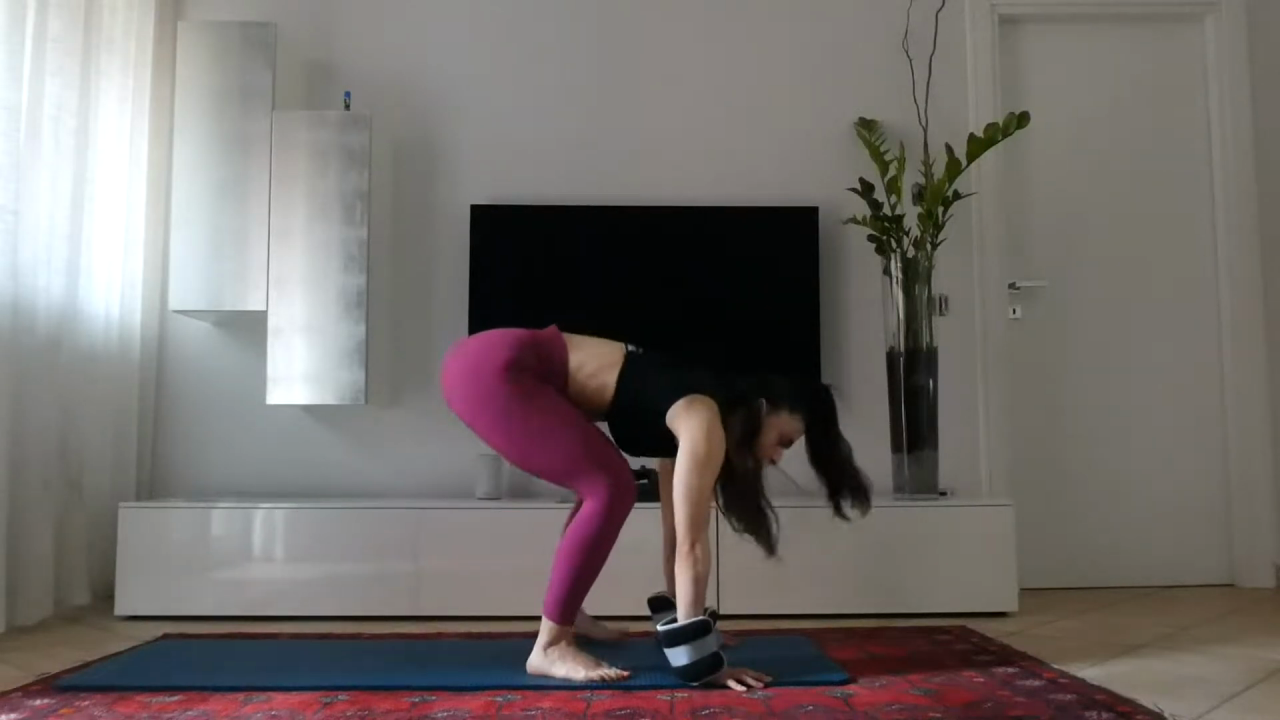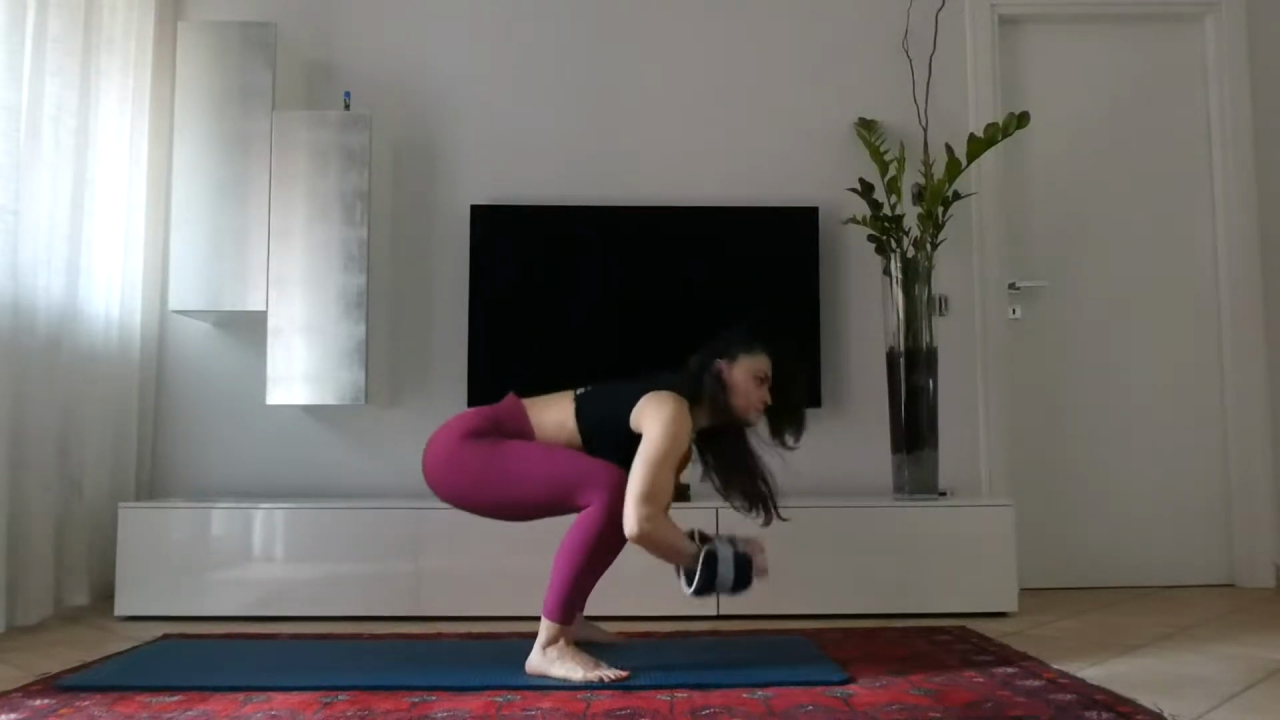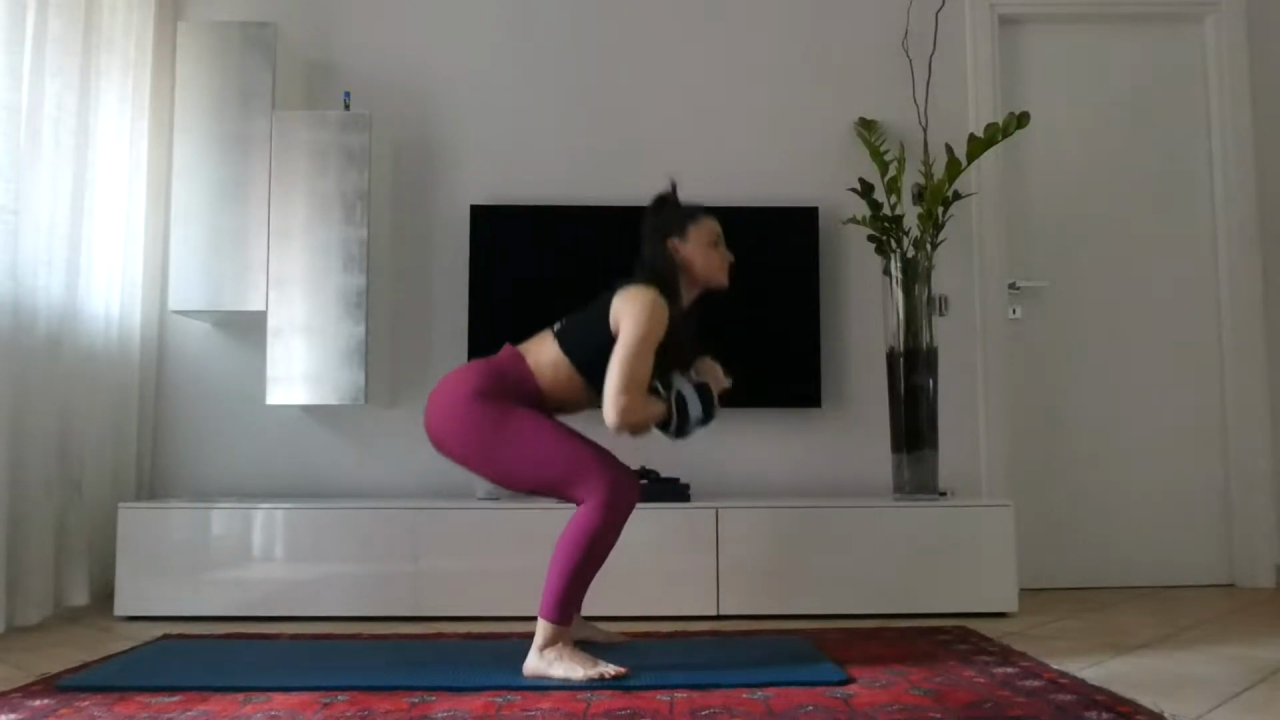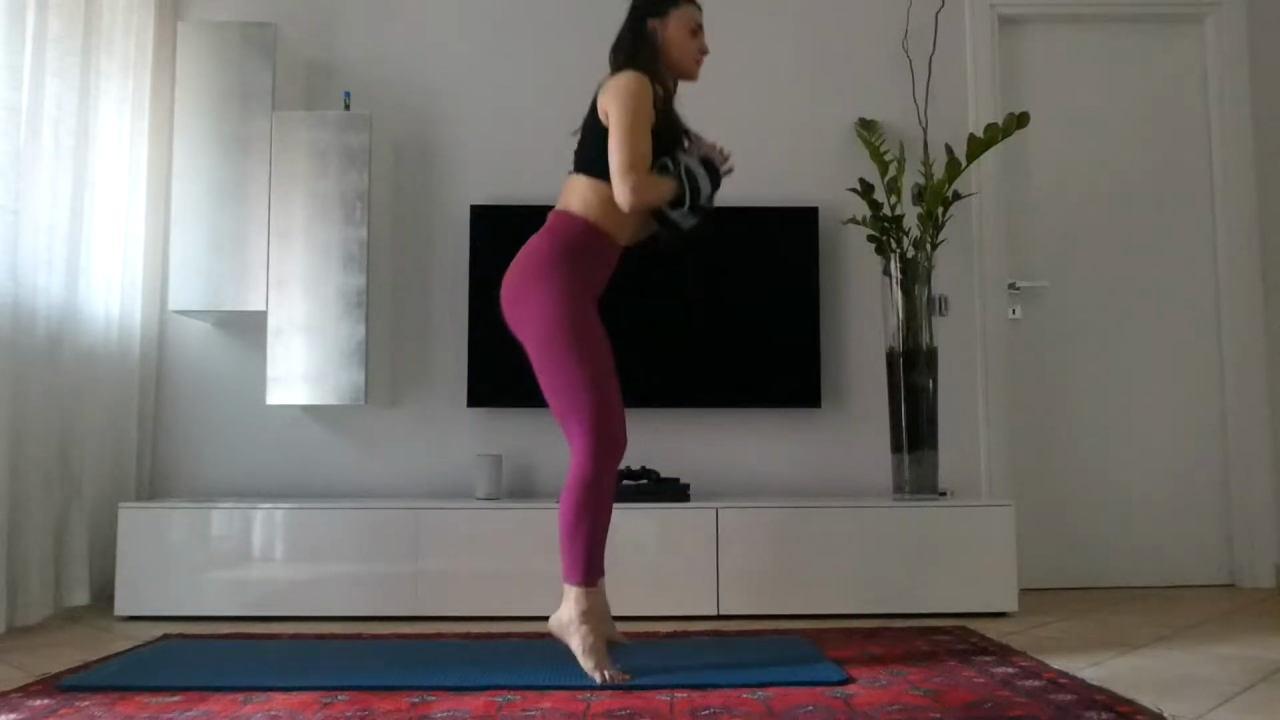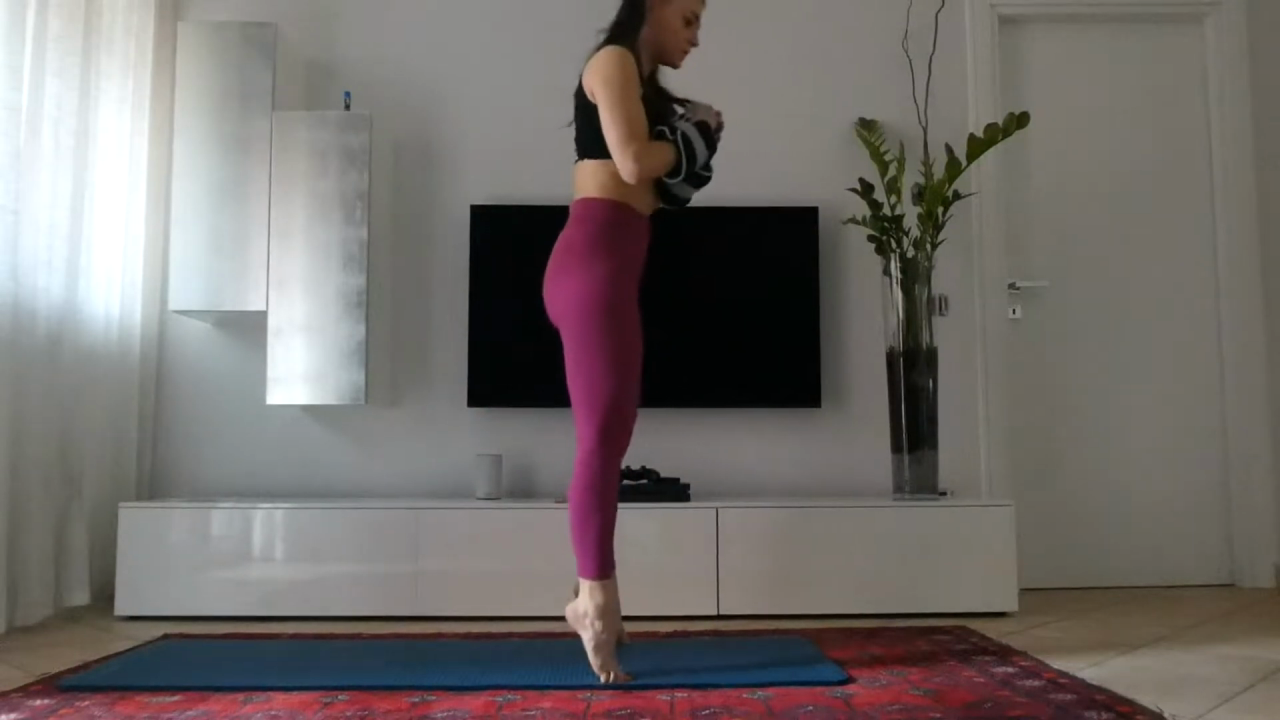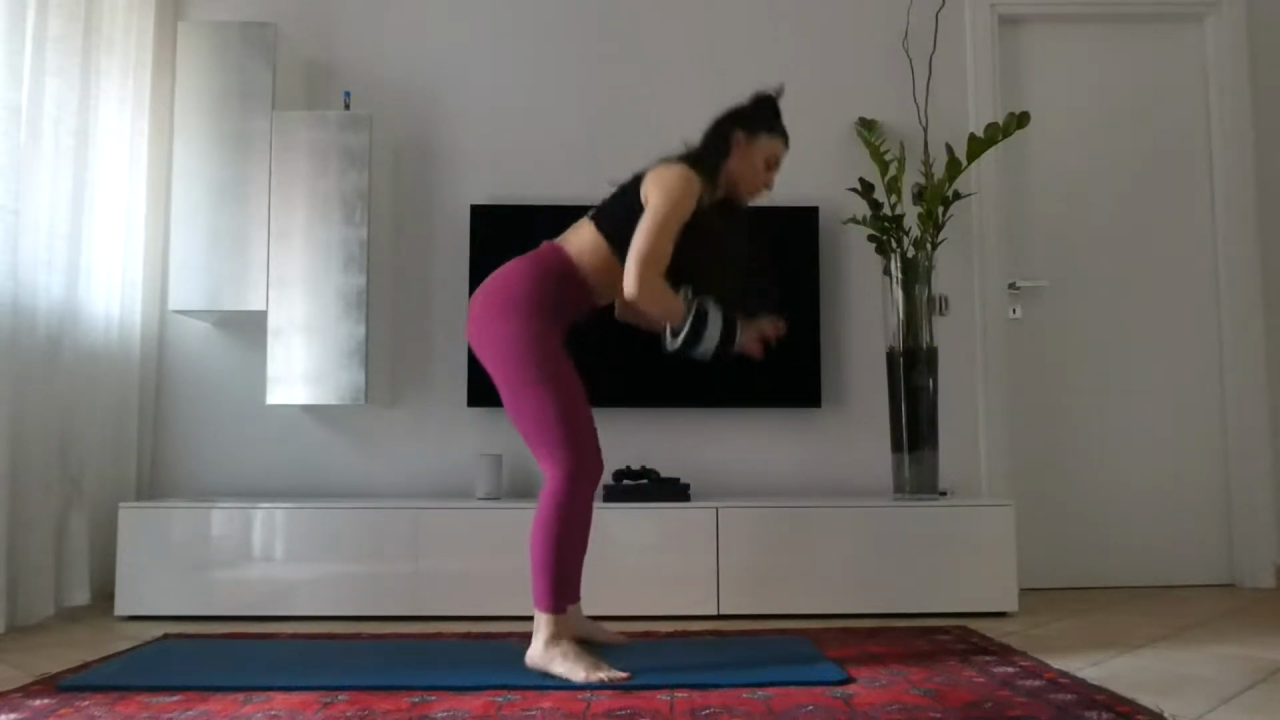
dt=0.4s
person 1, frame 1
left shoulder: (691, 423)
right shoulder: (703, 422)
left elbow: (676, 535)
right elbow: (691, 543)
left wrist: (681, 622)
left hip: (512, 366)
right hip: (490, 365)
left knee: (604, 486)
right knee: (609, 489)
left ankle: (563, 612)
right ankle: (550, 646)
person 1, frame 2
left shoulder: (695, 418)
right shoulder: (671, 412)
left elbow: (644, 513)
right elbow: (638, 523)
left wrist: (714, 551)
right wrist: (716, 562)
left hip: (488, 448)
right hip: (462, 449)
left knee: (620, 494)
right knee: (608, 490)
left ankle: (568, 616)
right ankle: (551, 645)
person 1, frame 3
left shoulder: (663, 306)
right shoulder: (647, 302)
left elbow: (625, 398)
right elbow: (618, 413)
left wrist: (688, 382)
right wrist: (683, 399)
left hip: (488, 402)
right hip: (471, 404)
left knee: (607, 485)
right knee: (612, 488)
left ankle: (562, 618)
right ankle: (546, 648)
person 1, frame 4
left shoulder: (644, 100)
right shoulder: (629, 84)
left elbow: (633, 217)
right elbow: (631, 191)
left wrist: (691, 175)
right wrist: (687, 179)
left hip: (568, 279)
right hip: (553, 275)
left knee: (602, 445)
right knee: (598, 445)
left ankle: (583, 602)
right ankle: (578, 608)
person 1, frame 5
left shoulder: (634, 79)
right shoulder: (614, 60)
left elbow: (645, 190)
right elbow: (635, 165)
left wrist: (689, 140)
right wrist: (688, 143)
left hip: (604, 266)
right hip: (593, 263)
left knee: (607, 437)
right knee: (602, 436)
left ankle: (594, 596)
right ankle: (595, 601)
person 1, frame 6
left shoulder: (694, 198)
right shoulder: (682, 180)
left elbow: (638, 302)
right elbow: (636, 285)
left wrist: (726, 332)
right wrist: (713, 328)
left hip: (524, 309)
right hip: (516, 306)
left knee: (578, 466)
right knee: (570, 465)
left ankle: (564, 616)
right ankle: (550, 640)
